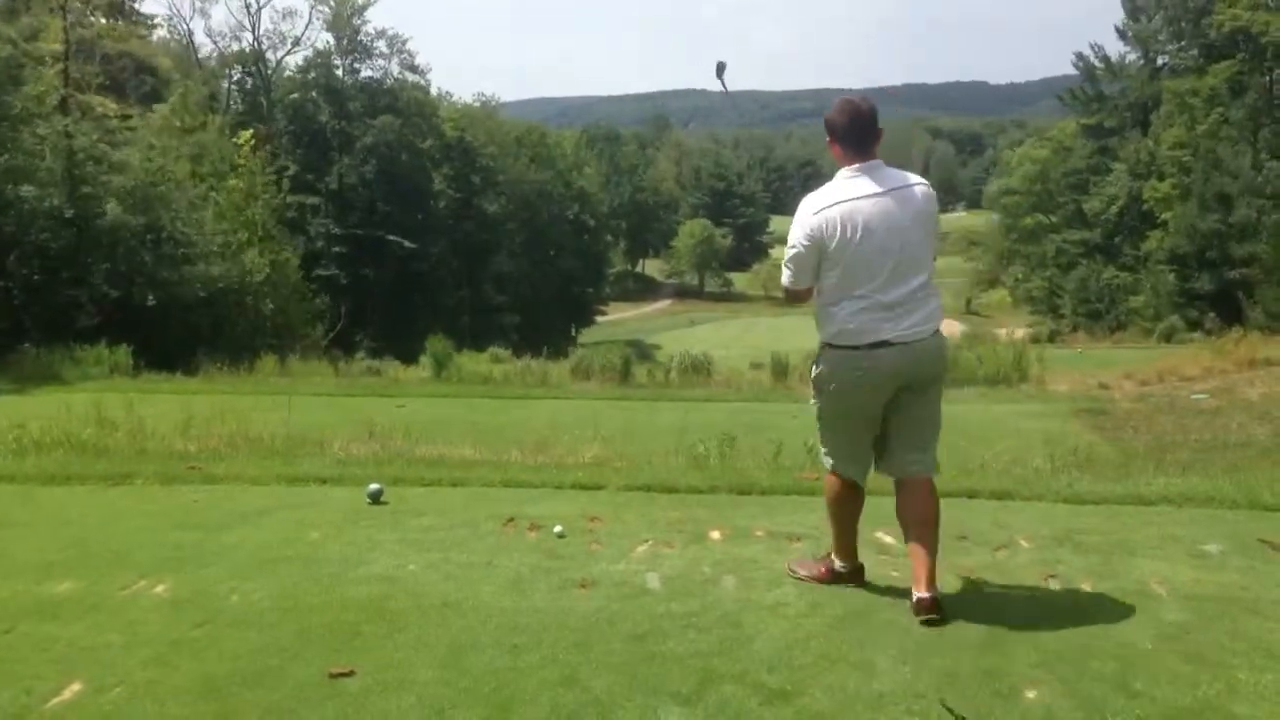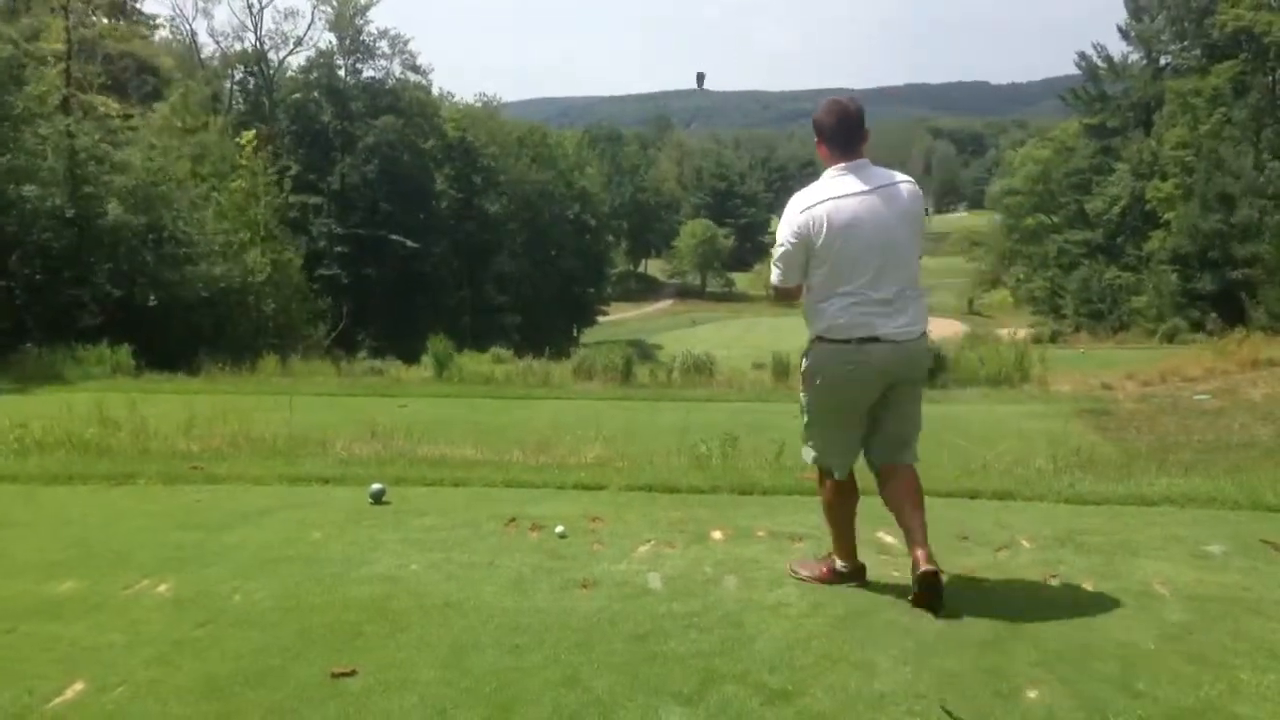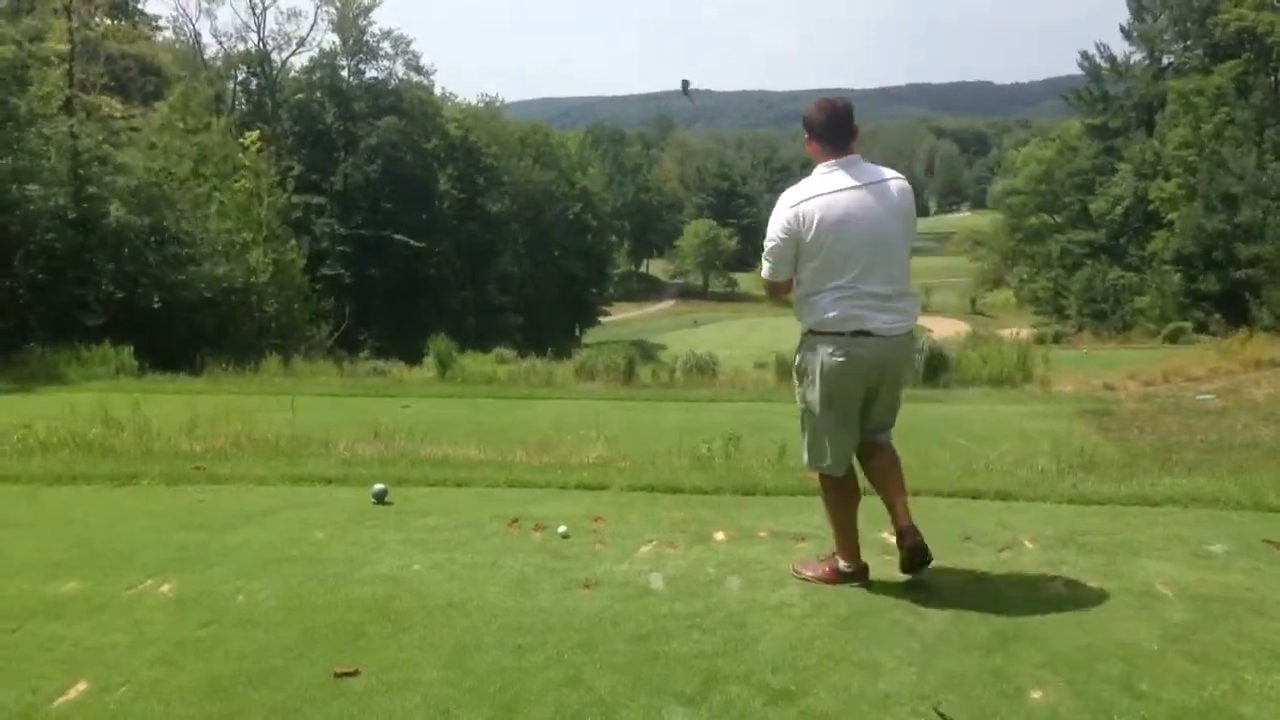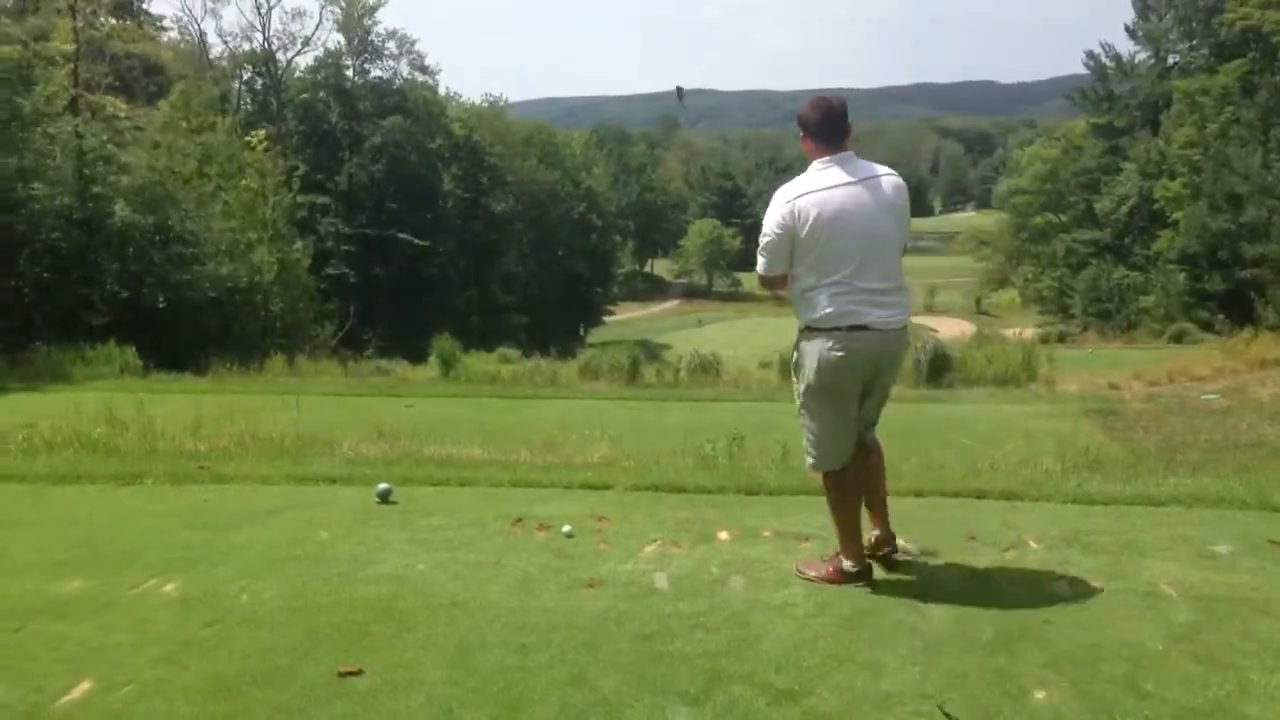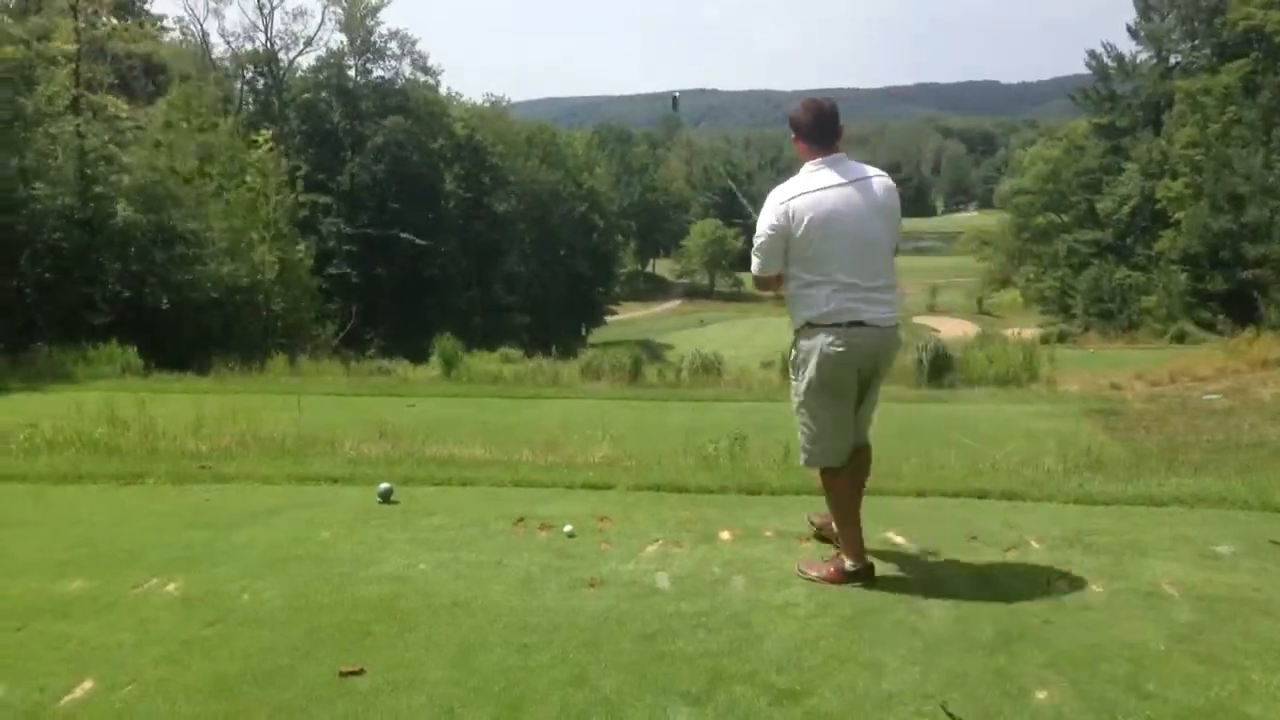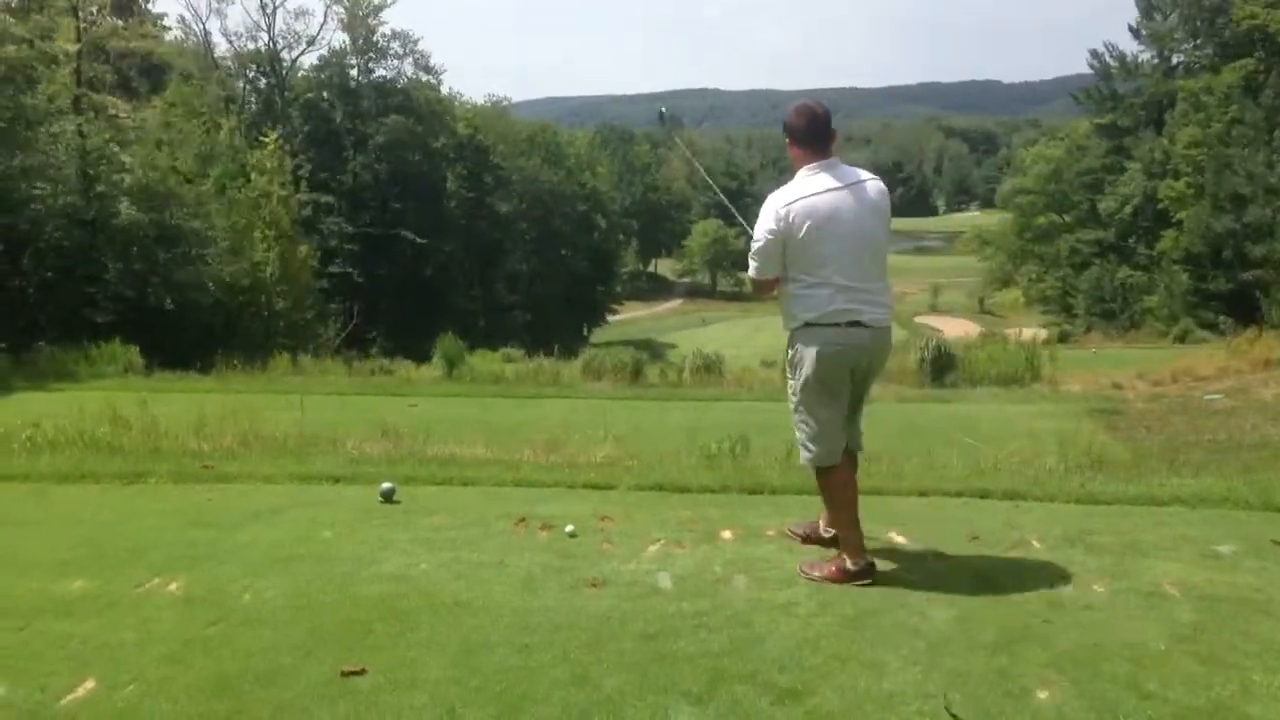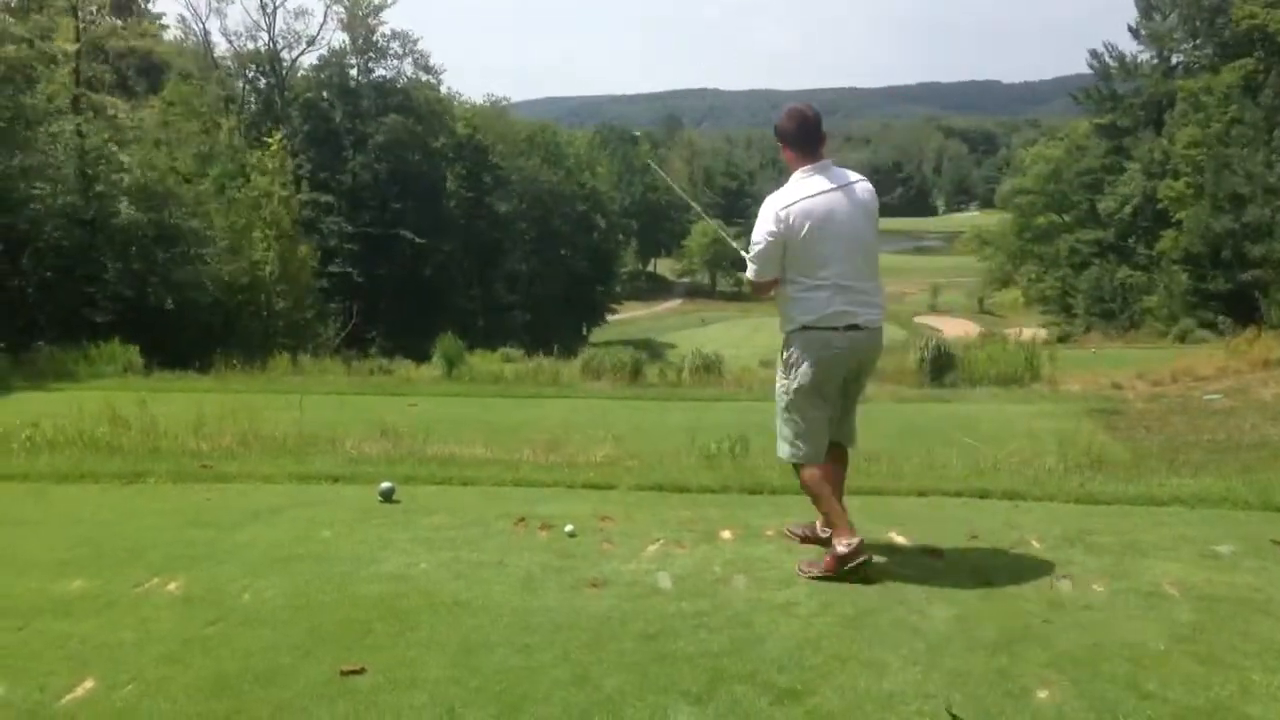
dt=0.1s
person 1, frame 1
left shoulder: (818, 207)
right shoulder: (921, 192)
left elbow: (795, 291)
left hip: (853, 355)
right hip: (922, 348)
left knee: (843, 466)
right knee: (915, 469)
left ankle: (844, 562)
right ankle: (925, 587)
person 1, frame 2
left shoulder: (806, 206)
right shoulder: (908, 191)
left elbow: (784, 290)
left hip: (841, 351)
right hip: (908, 344)
left knee: (835, 462)
right knee: (895, 458)
left ankle: (845, 561)
right ankle: (922, 559)
person 1, frame 3
left shoulder: (797, 202)
right shoulder: (899, 187)
left elbow: (775, 285)
left hip: (834, 344)
right hip: (896, 338)
left knee: (831, 457)
right knee: (874, 439)
left ankle: (848, 561)
right ankle: (906, 530)
person 1, frame 4
left shoulder: (792, 198)
right shoulder: (893, 184)
left elbow: (770, 279)
left hip: (830, 339)
right hip: (891, 332)
left knee: (834, 453)
right knee: (862, 436)
left ankle: (852, 559)
right ankle: (881, 531)
person 1, frame 5
left shoulder: (786, 199)
right shoulder: (883, 185)
left elbow: (764, 279)
left hip: (828, 336)
right hip: (882, 329)
left knee: (829, 450)
right knee: (854, 435)
left ankle: (852, 559)
right ankle: (842, 524)
person 1, frame 6
left shoulder: (783, 203)
right shoulder: (875, 188)
left elbow: (761, 283)
left hip: (821, 336)
right hip: (875, 330)
left knee: (824, 449)
right knee: (842, 437)
left ankle: (855, 557)
right ankle: (833, 524)
person 1, frame 7
left shoulder: (781, 206)
right shoulder: (863, 189)
left elbow: (759, 284)
left wrist: (785, 276)
left hip: (816, 338)
right hip: (867, 330)
left knee: (804, 446)
right knee: (834, 434)
left ankle: (846, 540)
right ankle: (830, 524)
